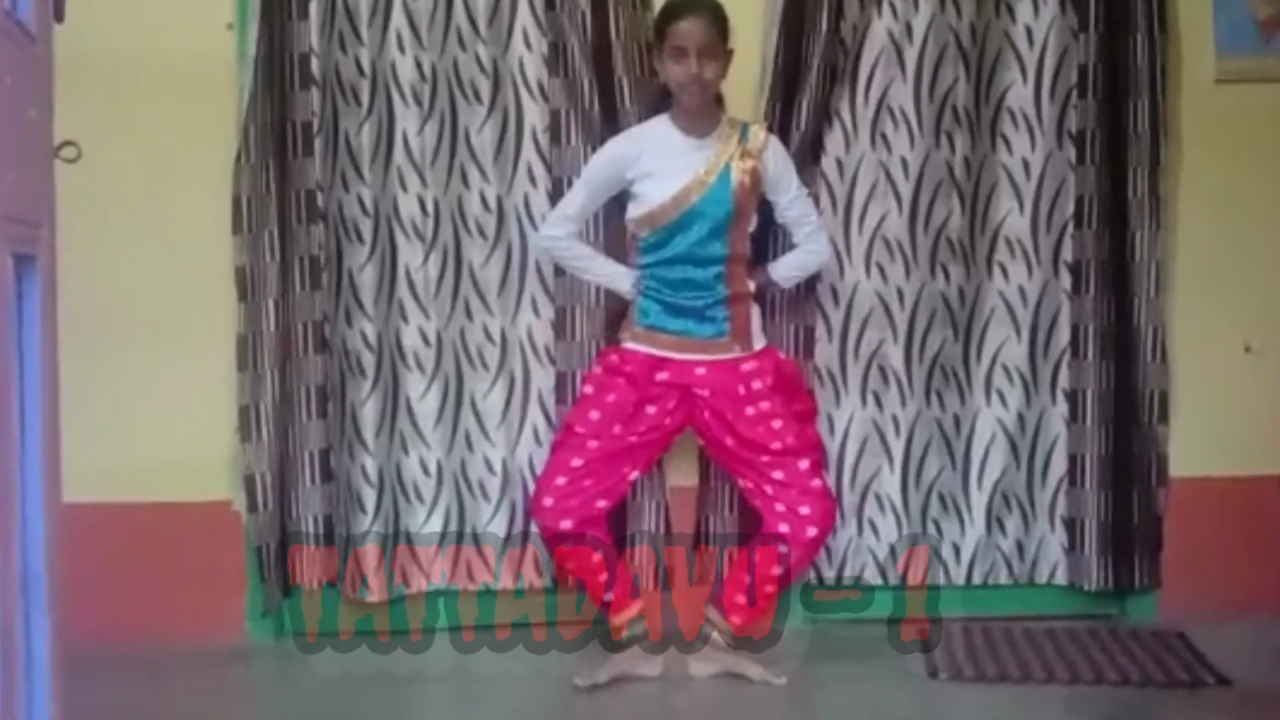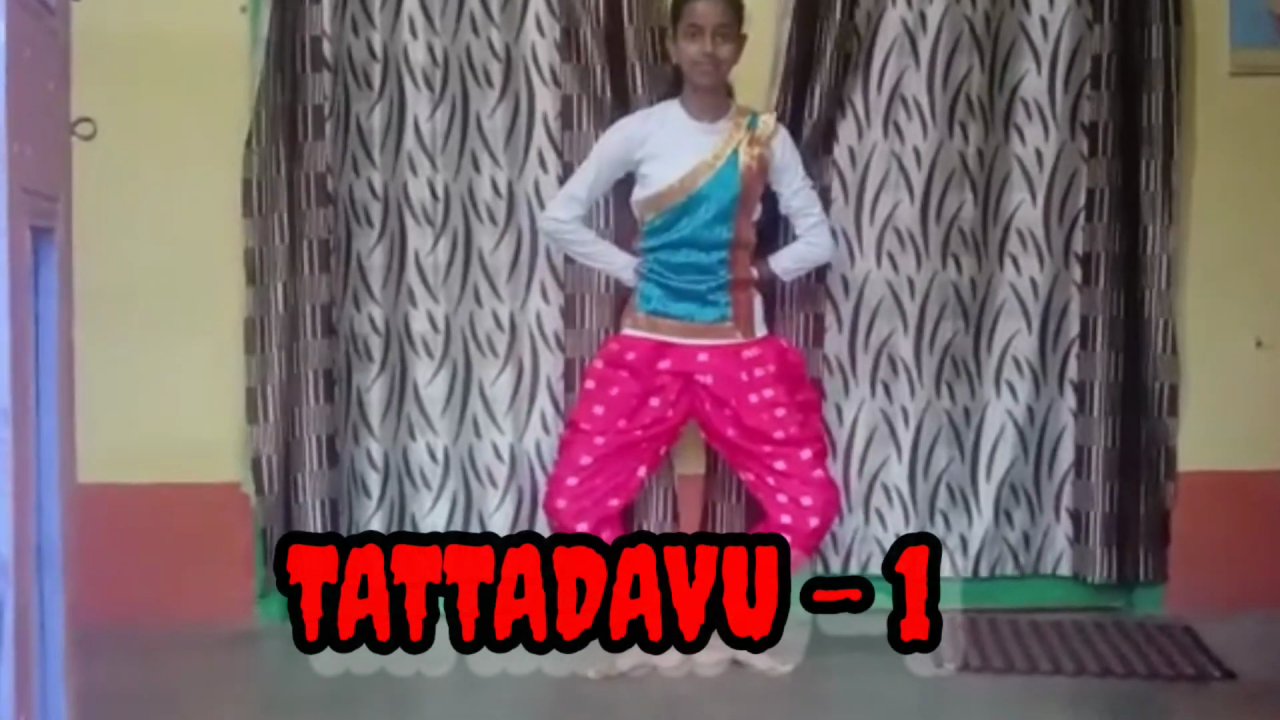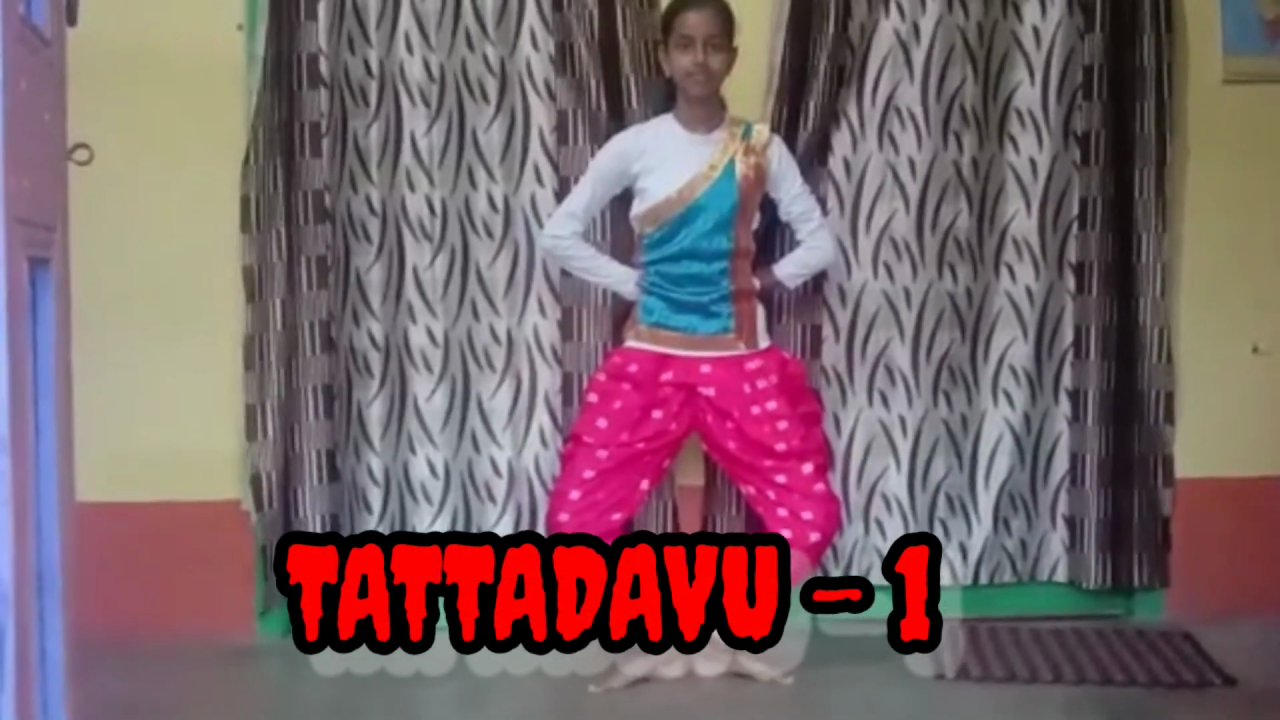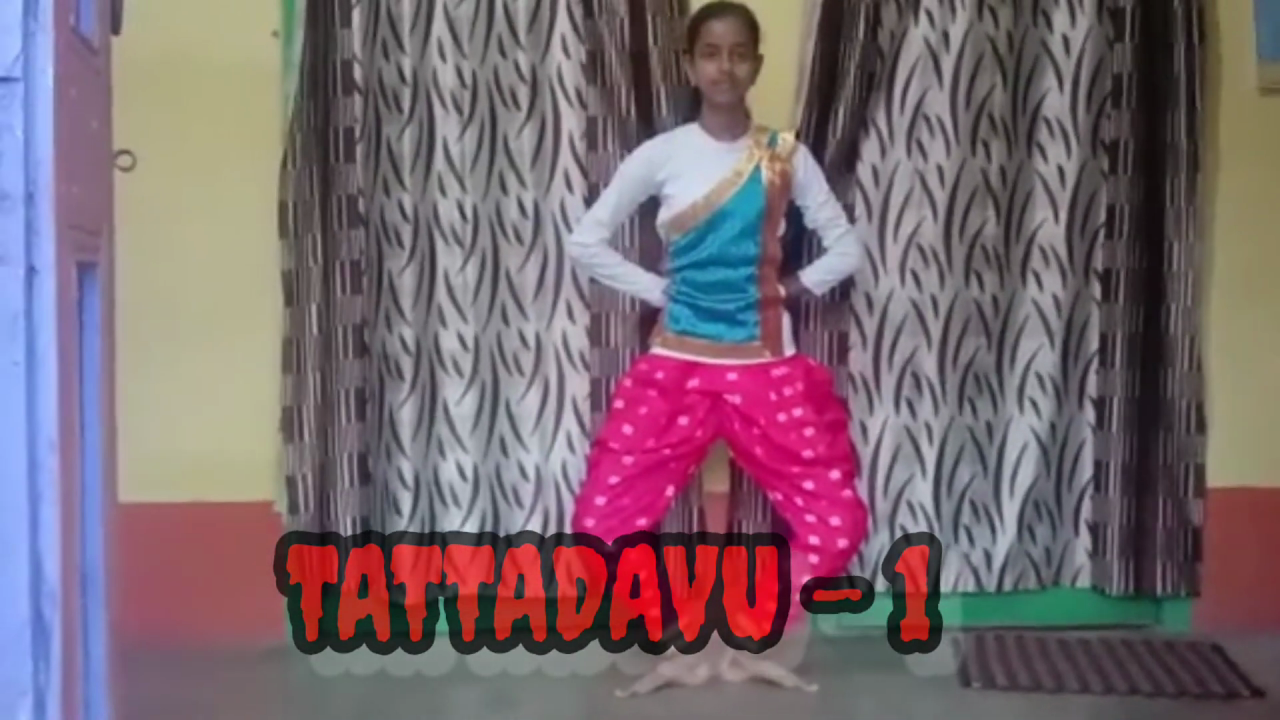
dt=1s
person 1, frame 1
left shoulder: (758, 149)
right shoulder: (630, 149)
left elbow: (816, 246)
right elbow: (554, 235)
left wrist: (757, 279)
right wrist: (628, 281)
left hip: (737, 363)
right hip: (646, 361)
left knee: (807, 514)
right knee: (560, 507)
left ankle: (719, 637)
right ankle: (632, 637)
person 1, frame 2
left shoulder: (767, 140)
right shoulder: (638, 133)
left elbow: (818, 242)
right elbow: (558, 219)
left wrist: (760, 271)
right wrist: (633, 271)
left hip: (741, 355)
right hip: (650, 351)
left knee: (807, 505)
right knee: (575, 503)
person 1, frame 3
left shoulder: (762, 148)
right shoulder: (634, 146)
left elbow: (821, 243)
right elbow: (558, 235)
left wrist: (763, 280)
right wrist: (634, 283)
left hip: (741, 360)
right hip: (651, 359)
left knee: (812, 514)
right knee: (576, 517)
person 1, frame 4
left shoulder: (787, 156)
right shoulder: (660, 155)
left elbow: (846, 248)
right elbow: (585, 243)
left wrist: (790, 287)
right wrist: (660, 290)
left hip: (767, 368)
right hip: (677, 367)
left knee: (838, 523)
right knee: (601, 522)
